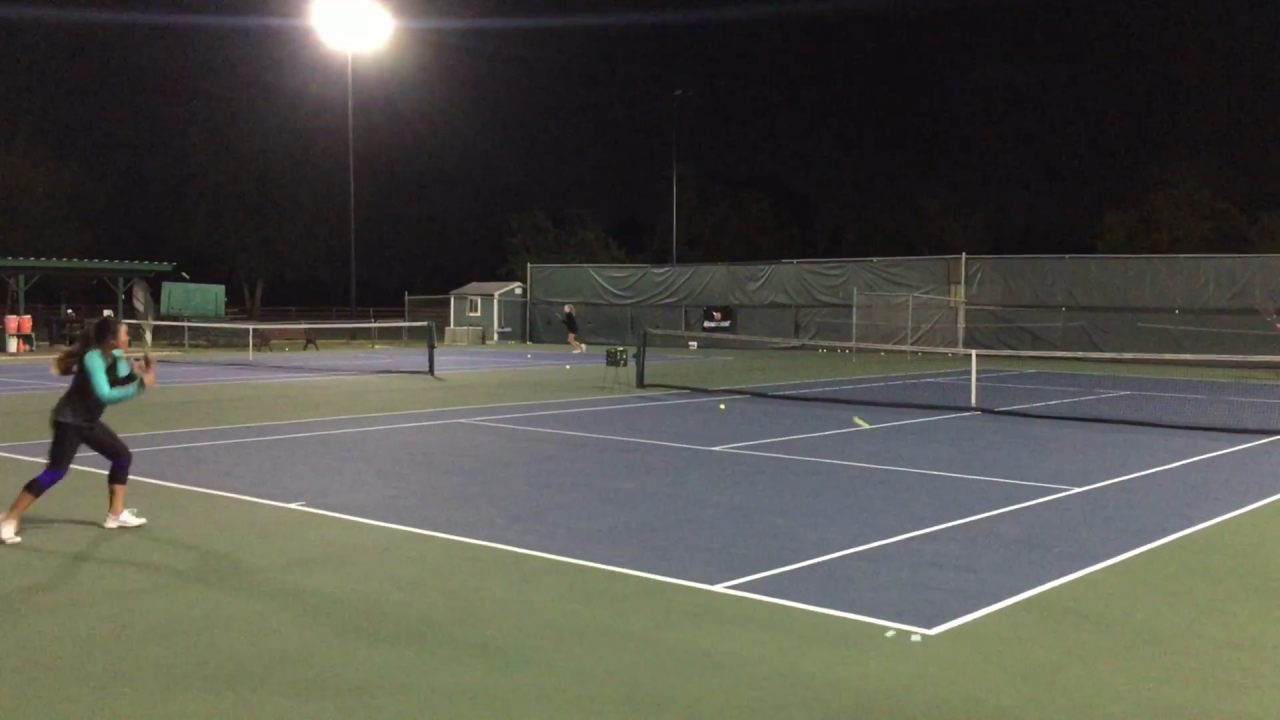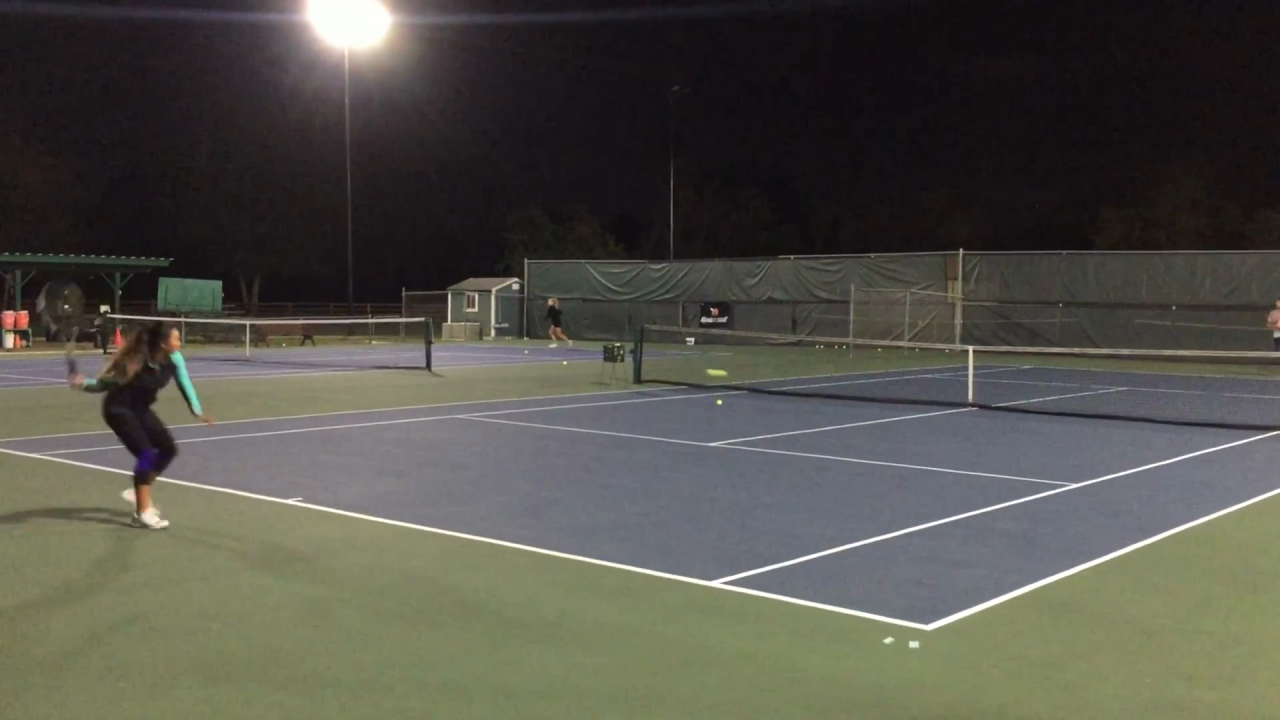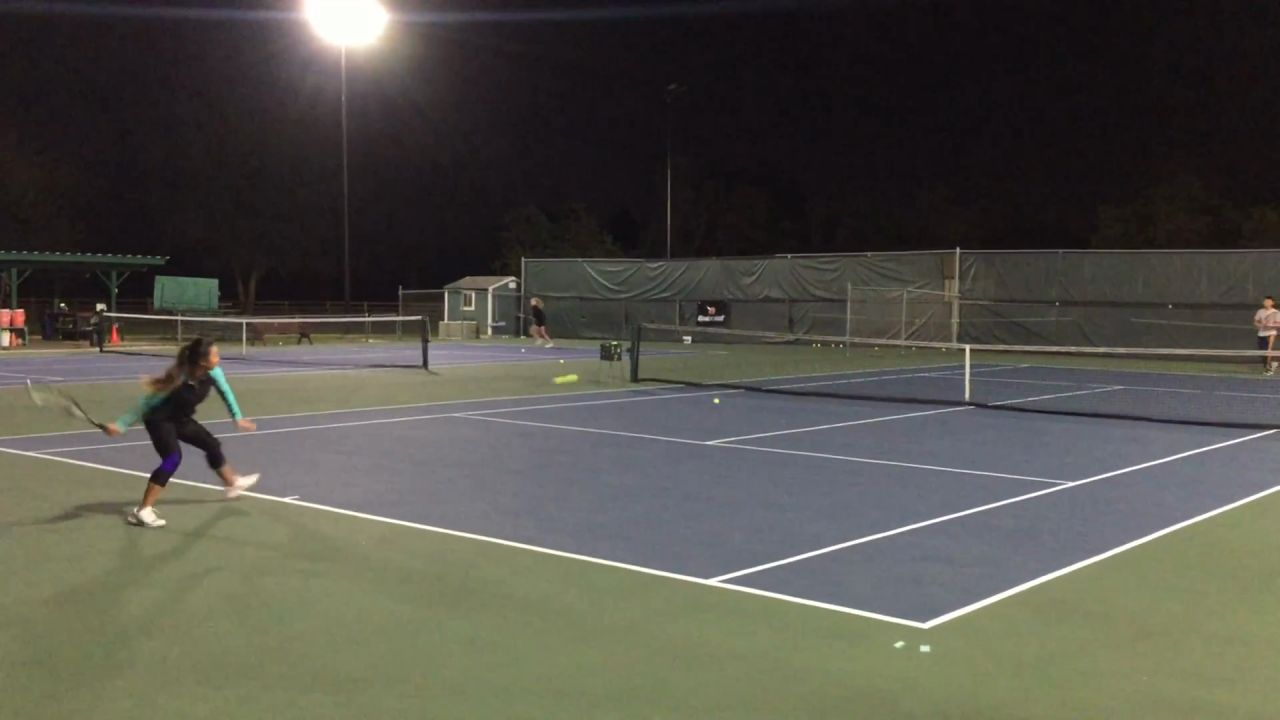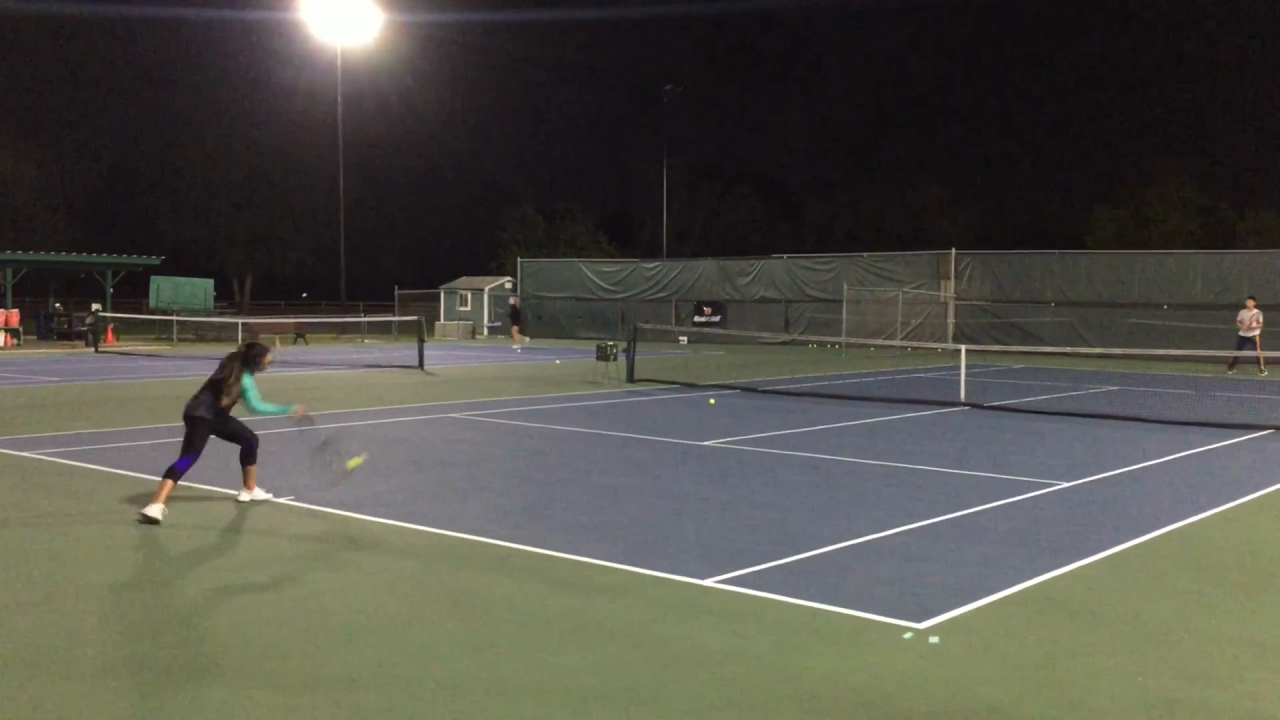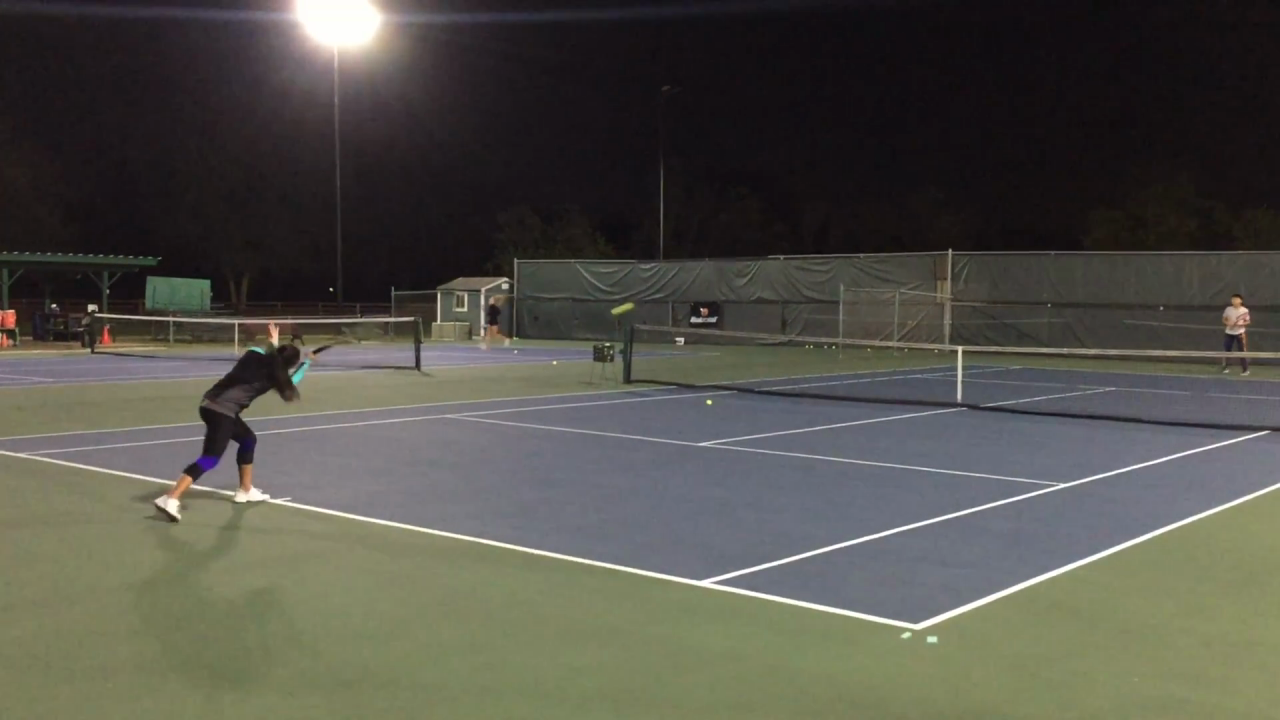
dt=0.2s
person 1, frame 1
left shoulder: (116, 356)
right shoulder: (94, 360)
left elbow: (119, 384)
right elbow: (105, 396)
left wrist: (134, 374)
right wrist: (140, 386)
left hip: (89, 421)
right hip: (69, 421)
left knee: (122, 457)
right knee: (55, 472)
left ankle: (116, 514)
person 1, frame 2
left shoulder: (174, 359)
right shoulder: (136, 361)
left elbow: (185, 384)
right elbow: (105, 383)
left wrist: (195, 408)
right wrist: (84, 384)
left hip: (140, 410)
right hip: (119, 411)
left knee: (168, 449)
right knee: (148, 455)
left ankle: (137, 493)
right ankle: (143, 512)
person 1, frame 3
left shoulder: (213, 372)
right shoulder: (177, 380)
left elbow: (225, 392)
right elbow: (148, 403)
left wrist: (237, 417)
right wrist: (122, 424)
left hip: (181, 420)
right hip: (160, 421)
left knee: (212, 445)
right knee: (173, 458)
left ankle: (232, 484)
right ankle: (143, 511)
person 1, frame 4
left shoulder: (238, 359)
right shoulder: (244, 377)
right elbow: (255, 407)
right wrist: (288, 410)
left hip: (216, 414)
right hip: (201, 415)
left knee: (250, 440)
right knee: (187, 458)
left ankle: (249, 490)
right ankle: (154, 506)
person 1, frame 5
left shoulder: (254, 353)
right shoulder: (276, 375)
right elbow: (291, 383)
left wrist: (273, 344)
right wrist: (306, 363)
left hip: (210, 405)
right hip: (221, 411)
left knee: (248, 439)
right knee: (210, 459)
left ankle: (245, 490)
right ankle: (170, 499)
